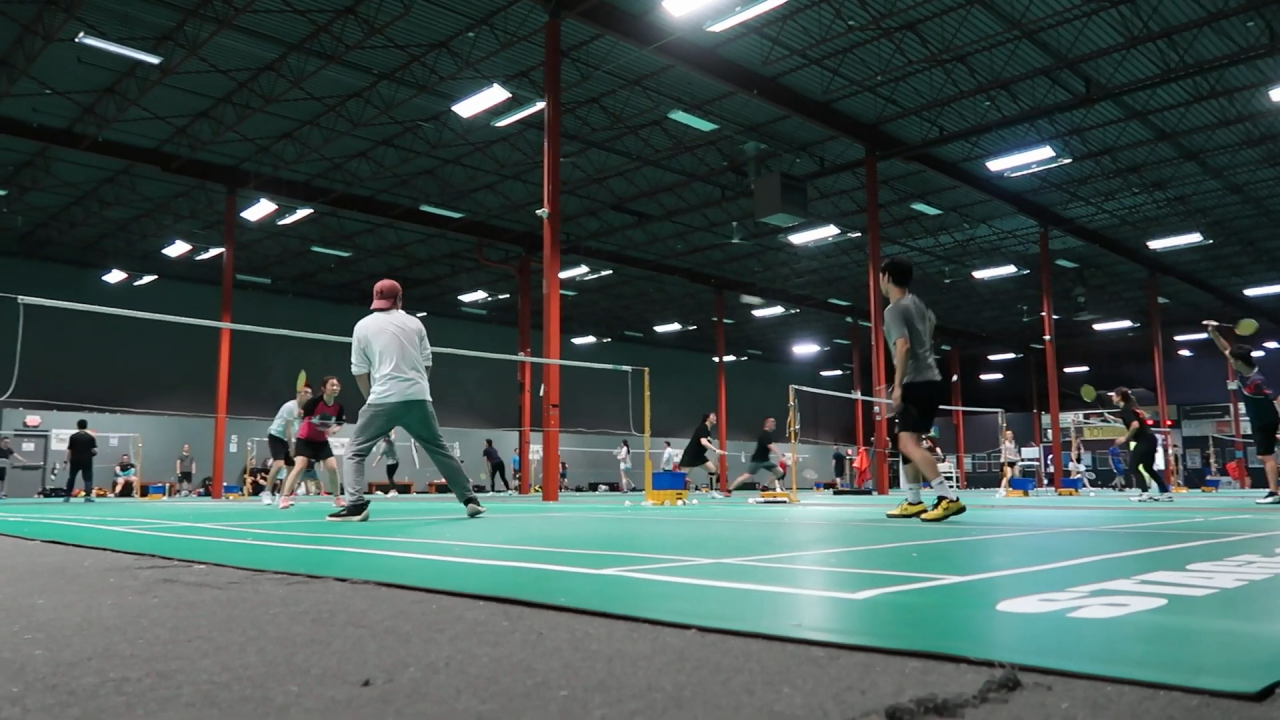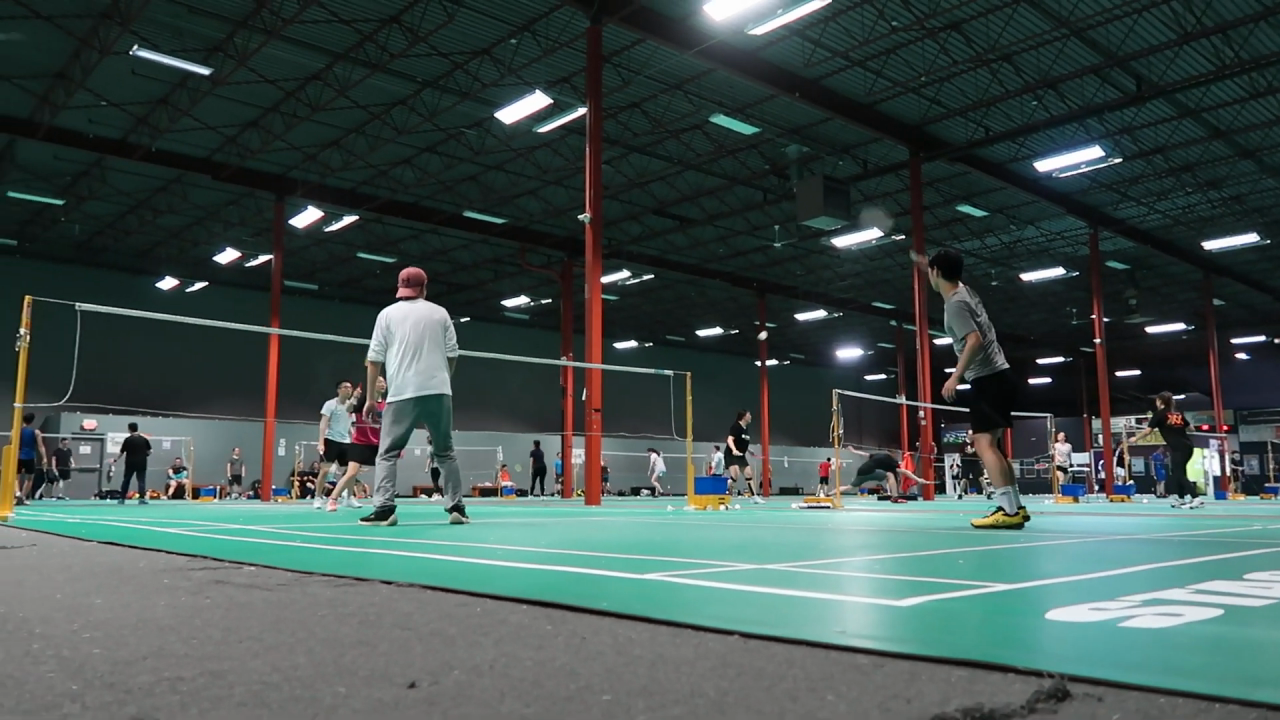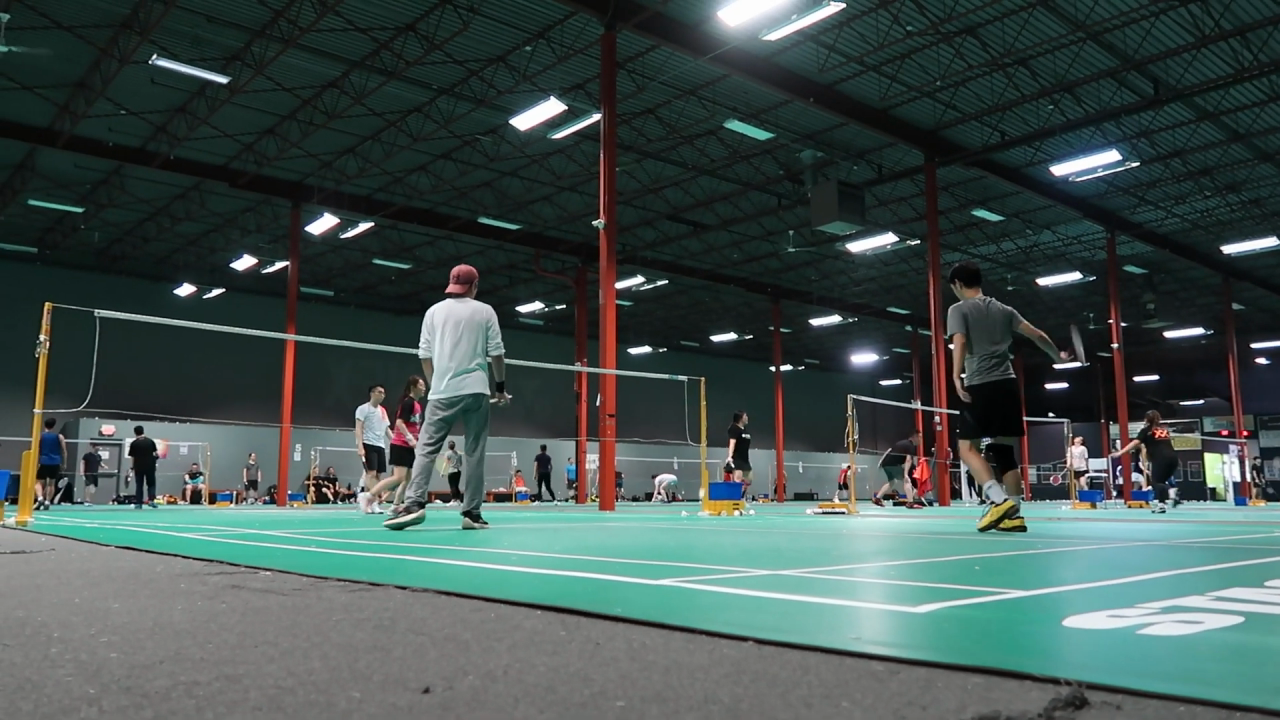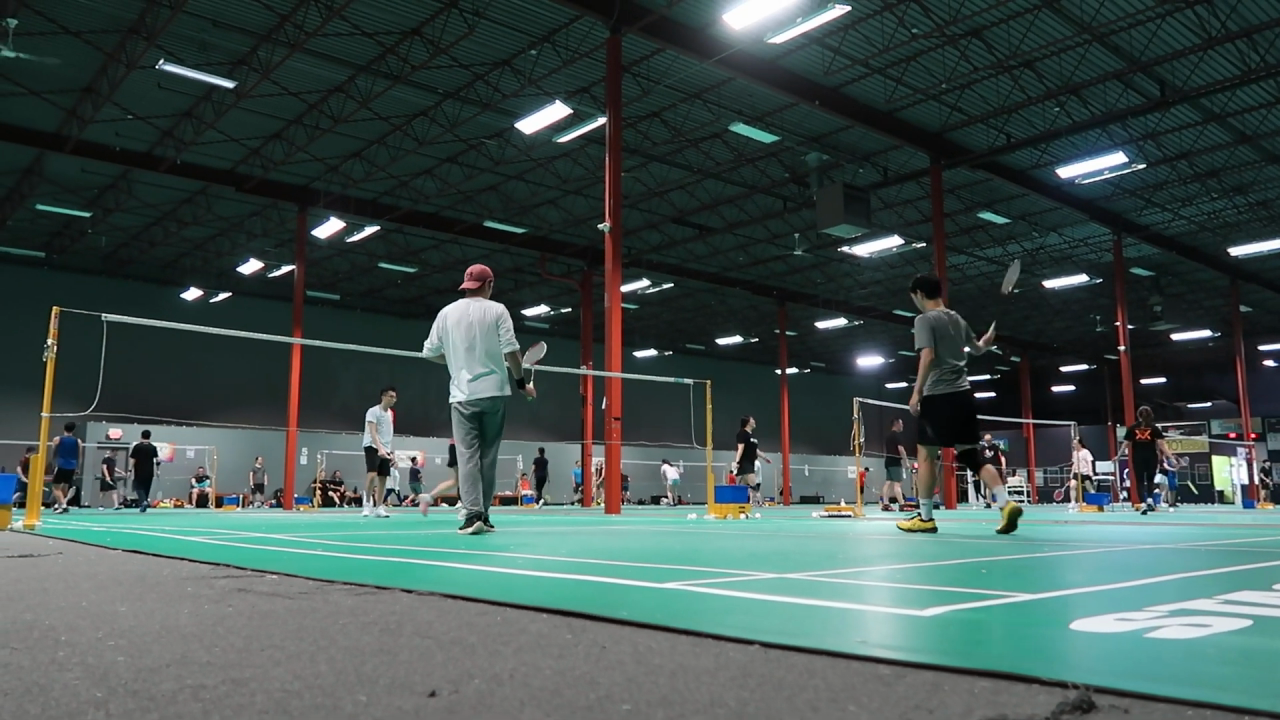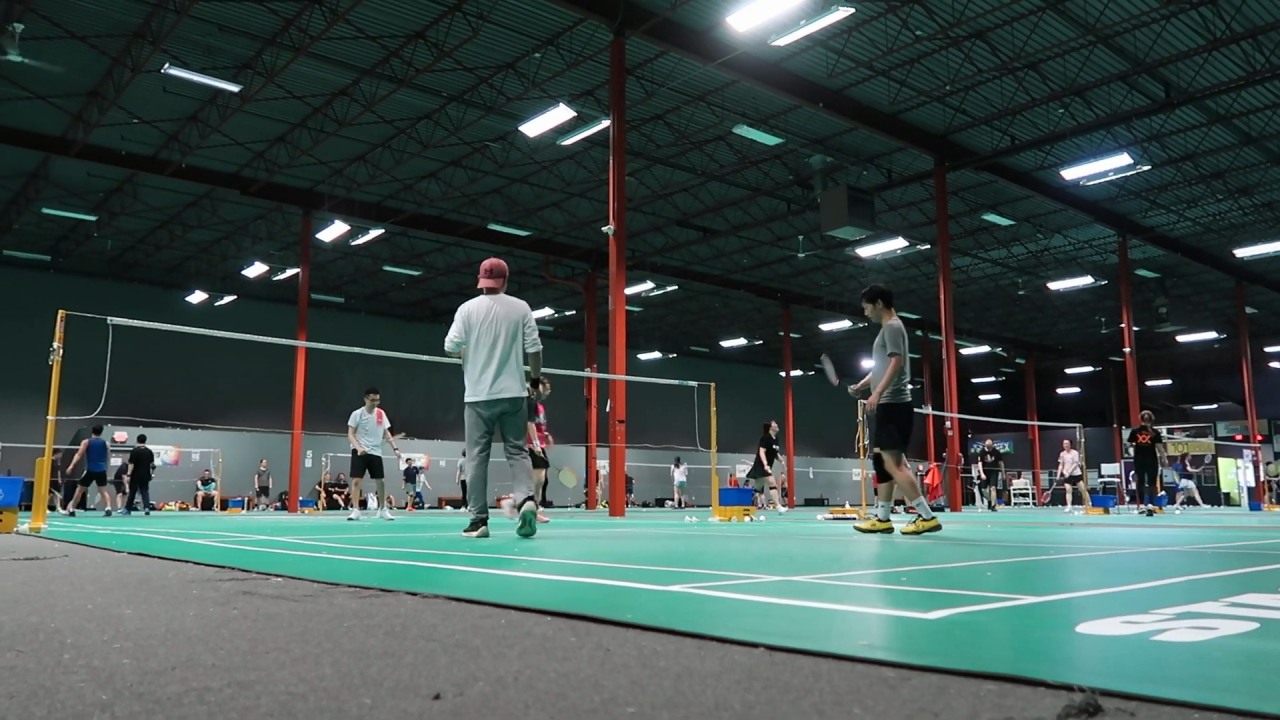
dt=0.5s
person 1, frame 1
left shoulder: (894, 309)
right shoulder: (915, 302)
left elbow: (903, 346)
right elbow: (930, 322)
left wrist: (897, 386)
left hip: (918, 384)
right hip: (929, 382)
left knee: (909, 444)
right knee: (907, 443)
left ankle: (948, 498)
right ankle: (914, 502)
person 1, frame 2
left shoulder: (954, 305)
right shoulder: (964, 292)
left elbow: (974, 341)
left wrist: (955, 376)
right wrist: (927, 266)
left hip: (989, 379)
right hip: (1001, 377)
left knee: (984, 444)
right knee: (991, 445)
left ankle: (1008, 511)
right ankle: (1015, 506)
person 1, frame 3
left shoulder: (958, 309)
right shoulder: (1002, 309)
left elbow: (959, 343)
right elbow: (1036, 334)
left wrist: (956, 377)
right wrist: (1057, 355)
left hip: (980, 388)
right hip: (1007, 385)
left knee: (967, 448)
right knee: (1003, 451)
left ankle: (999, 501)
right ankle: (1013, 515)
person 1, frame 4
left shoulder: (924, 320)
right shoulder: (957, 319)
left elbow: (928, 357)
right elbow: (977, 348)
left wrist: (916, 391)
right wrist: (987, 340)
left hip: (938, 396)
right hip: (963, 394)
left knee: (926, 455)
right knee: (973, 455)
left ankle: (925, 517)
right ankle: (1006, 503)
person 1, frame 5
left shoulder: (891, 327)
right shoulder: (890, 329)
left elbow: (896, 363)
left wrist: (876, 394)
right wrist: (861, 385)
left hip: (892, 404)
right hip: (890, 404)
left knee: (893, 462)
right knee: (880, 460)
left ankle: (927, 516)
right ankle: (882, 518)
person 2, frame 1
left shoulder: (363, 326)
right shoulder: (414, 323)
left elbow: (359, 371)
right elbow: (427, 363)
left wrist: (371, 399)
left hip: (384, 399)
right hip: (417, 397)
left knee: (356, 450)
right knee: (440, 450)
left ankle: (356, 504)
right ankle: (469, 498)
person 2, frame 2
left shoulder: (387, 315)
right shoulder: (440, 313)
left elbow: (375, 358)
right elbow: (452, 354)
left wrist: (372, 396)
left hip: (402, 394)
right hip: (437, 392)
left knee: (388, 452)
right knee: (445, 452)
left ankle: (385, 509)
right ankle: (456, 507)
person 2, frame 3
left shoulder: (434, 311)
right shoulder: (485, 311)
left elbow: (425, 355)
right elbow: (497, 353)
right wrist: (500, 387)
left hip: (442, 392)
right hip: (476, 391)
left knee: (427, 448)
right knee: (475, 453)
left ankle: (414, 504)
right ankle: (472, 512)
person 2, frame 4
left shoulder: (446, 313)
right shoulder: (497, 310)
left elbow: (429, 352)
right elbow: (511, 350)
right wrist: (522, 382)
left hip: (462, 395)
right hip: (493, 393)
left knee: (468, 455)
right knee: (489, 456)
left ankle: (473, 516)
right ankle: (483, 515)
person 2, frame 5
left shoulder: (467, 308)
right shoulder: (521, 307)
left elbow: (451, 346)
right elbow: (534, 349)
right wrist: (534, 381)
left hip: (479, 395)
right hip: (513, 393)
left knee: (478, 457)
right knee: (518, 452)
left ankle: (479, 520)
right ankle: (527, 500)
